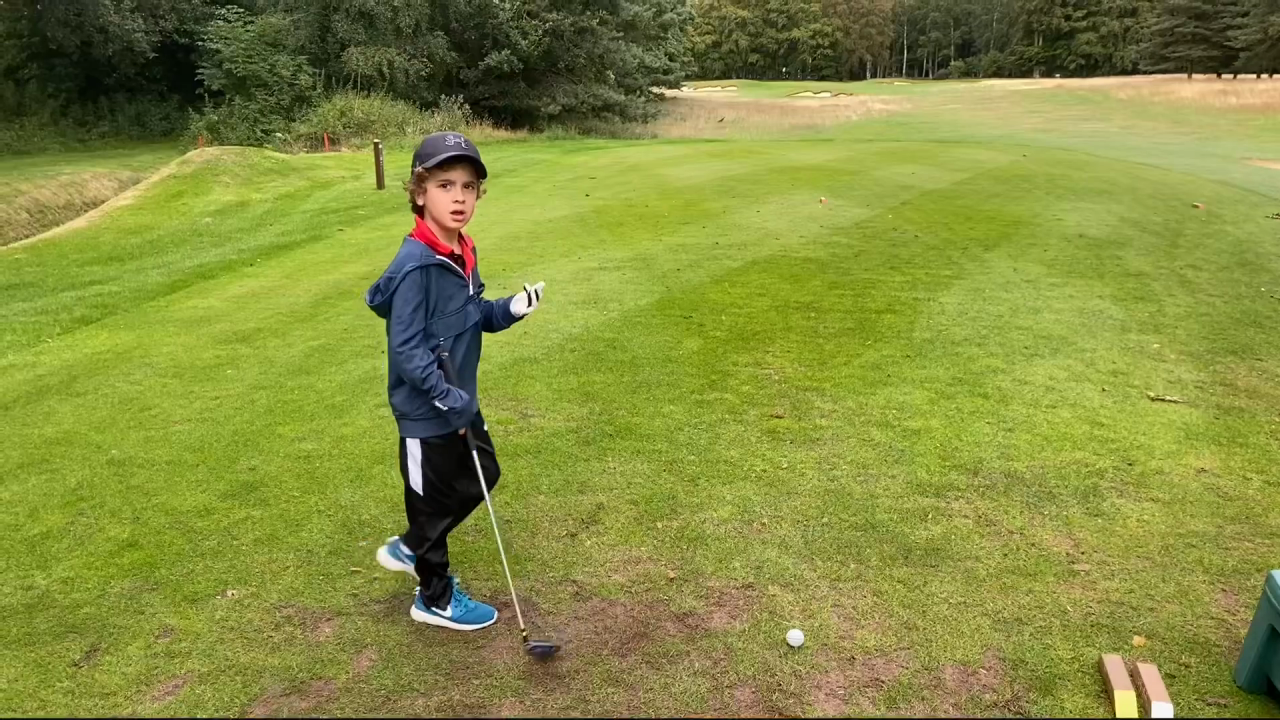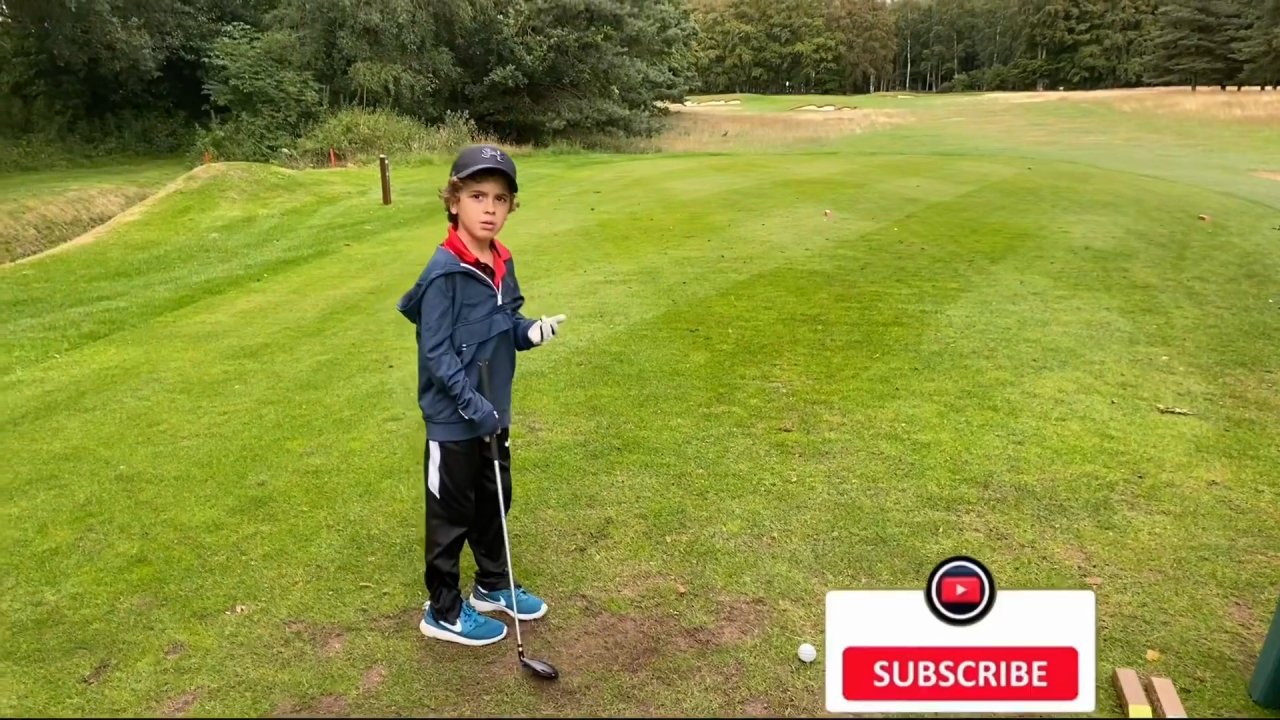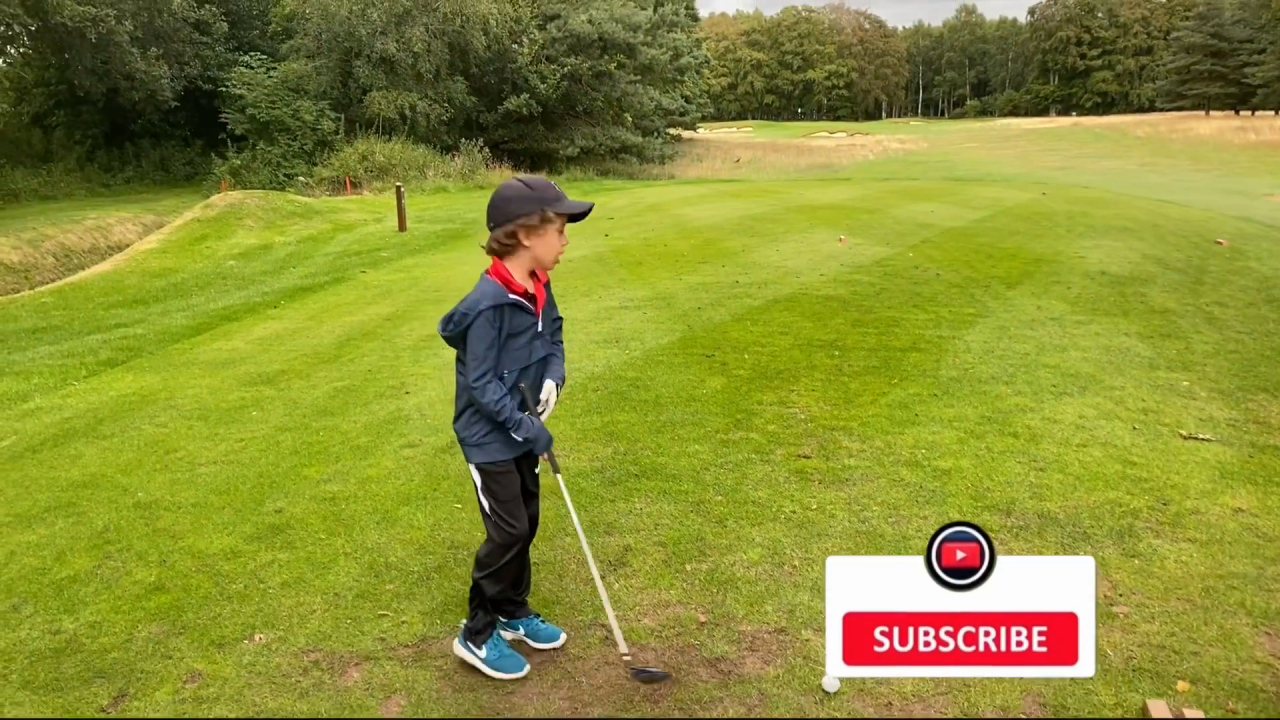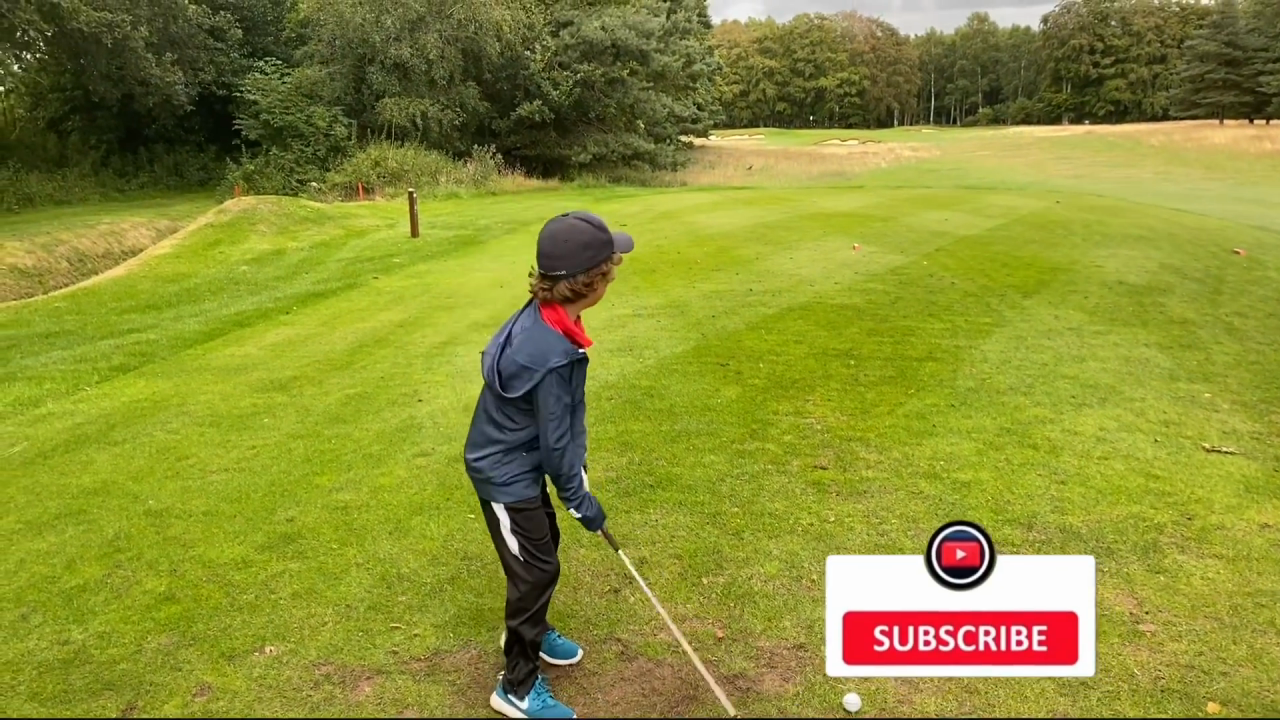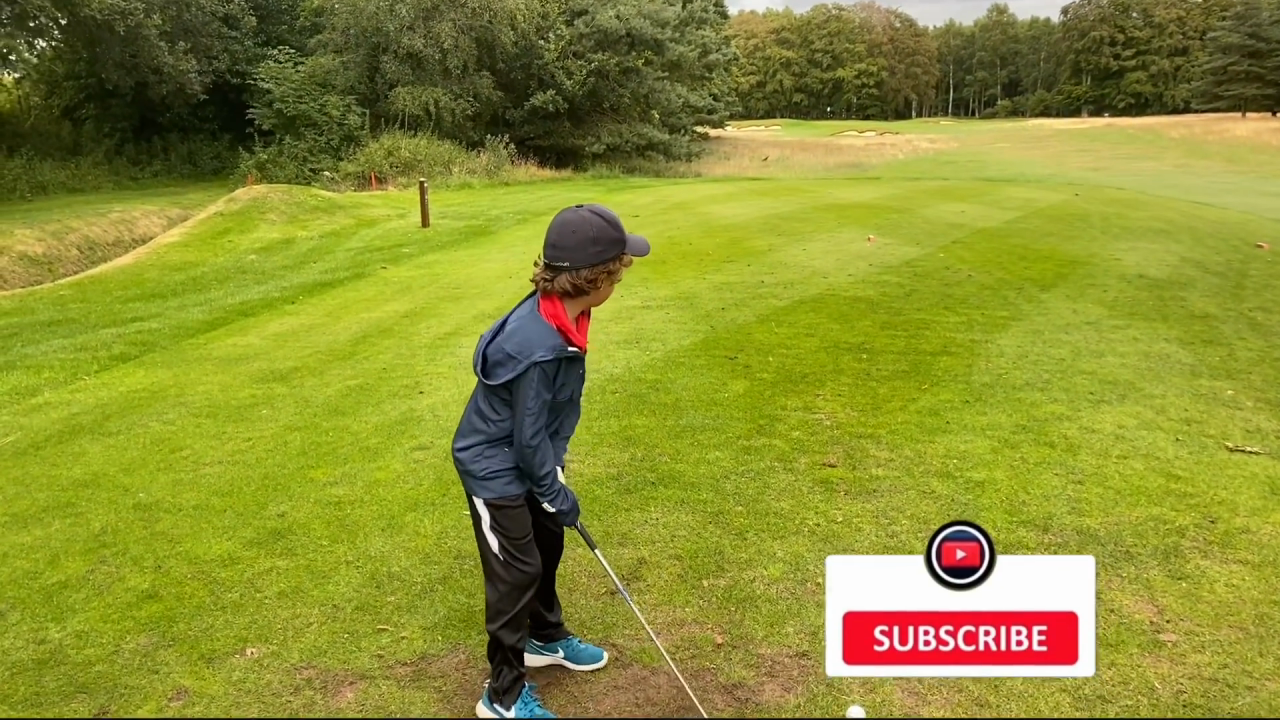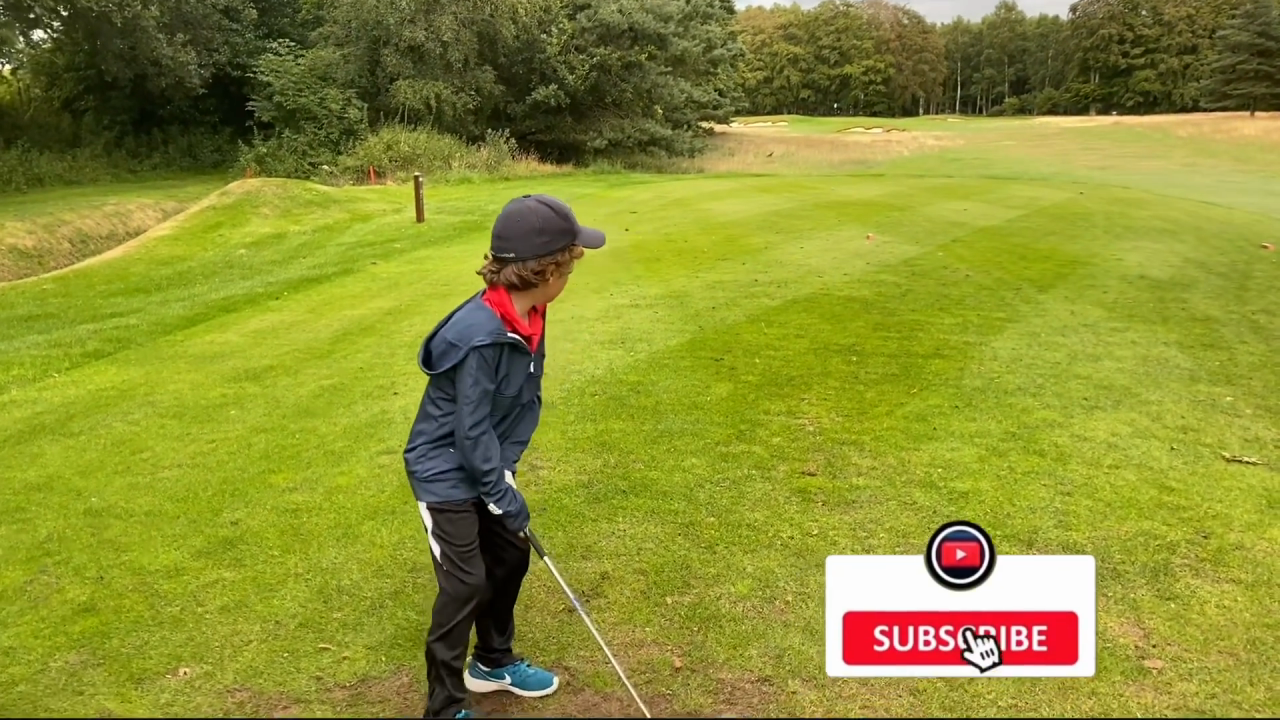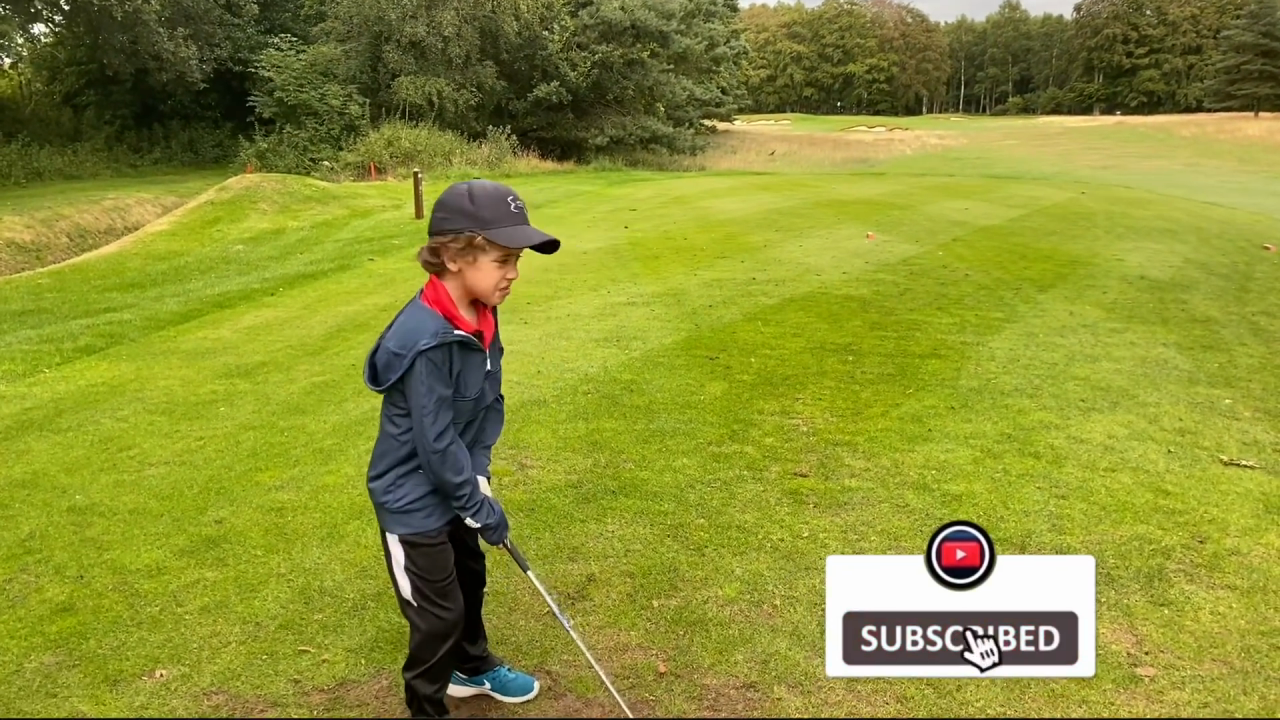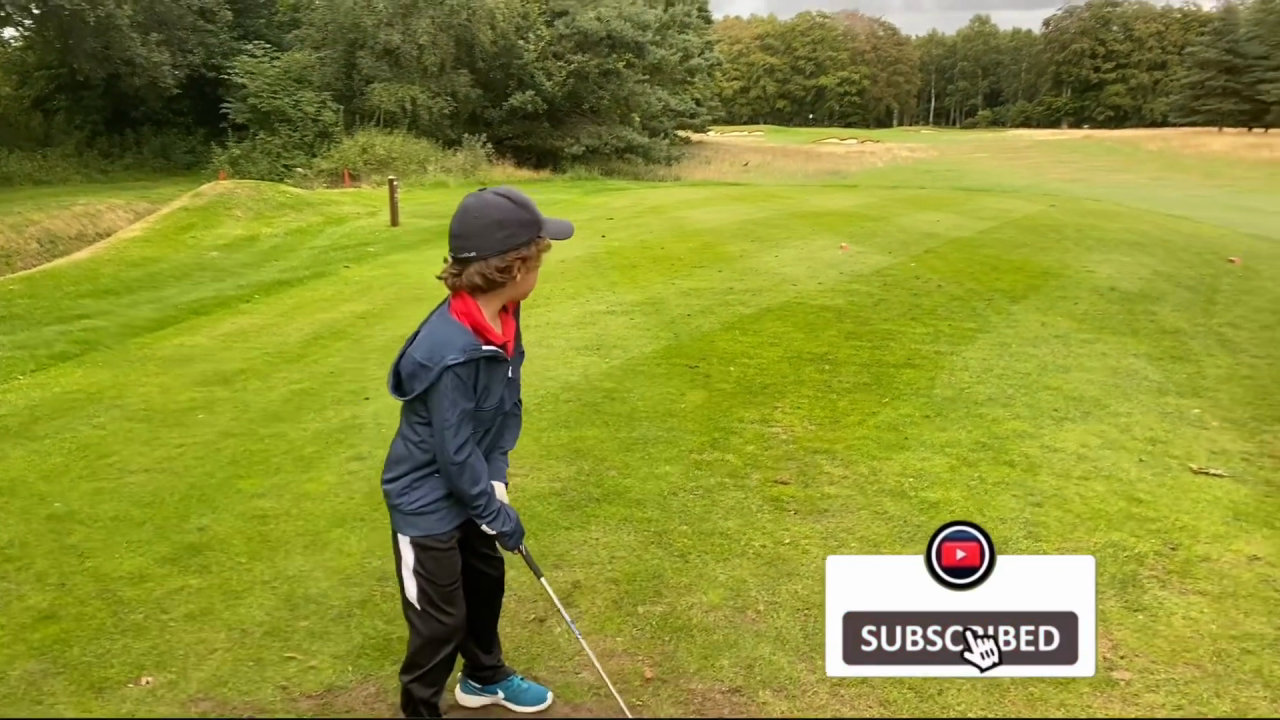
dt=0.5s
person 1, frame 1
left shoulder: (461, 252)
right shoulder: (415, 266)
right elbow: (405, 350)
left wrist: (510, 308)
right wrist: (450, 398)
left hip: (458, 402)
right hip: (427, 411)
left knee: (481, 478)
right knee: (435, 502)
left ankle: (410, 548)
right ankle: (435, 599)
person 1, frame 2
left shoulder: (501, 263)
right shoulder: (444, 274)
right elbow: (436, 353)
left wrist: (530, 330)
right wrist: (474, 406)
left hip: (493, 411)
right hip: (453, 420)
left knee: (495, 501)
right knee: (452, 513)
left ankle: (492, 587)
right ankle: (444, 612)
person 1, frame 3
left shoulder: (538, 288)
right shoulder: (490, 304)
left elbow: (552, 341)
right elbow: (480, 384)
left wrist: (552, 378)
right wrist: (524, 427)
left hip: (522, 431)
right hip: (490, 437)
left knee: (525, 525)
right knee: (508, 531)
left ankle: (514, 613)
right ankle: (477, 634)
person 1, frame 4
left shoulder: (549, 316)
right shoulder: (550, 355)
left elbow: (571, 406)
right elbow: (553, 439)
left wrist: (579, 464)
right wrist: (578, 498)
left hip: (520, 462)
right hip: (504, 471)
left knee: (544, 544)
right knee: (536, 568)
left ankle: (532, 630)
person 1, frame 5
left shoulder: (564, 314)
right shoulder: (537, 348)
left elbow: (565, 404)
right elbow: (529, 434)
left wrist: (555, 468)
right wrist: (554, 491)
left hip: (520, 459)
right hip: (494, 467)
left knee: (547, 544)
right knee: (517, 571)
left ankle: (545, 638)
person 1, frame 6
left shoulder: (528, 316)
right shoulder: (478, 337)
left elbow: (526, 401)
right elbow: (471, 430)
left wrist: (507, 471)
right wrist: (503, 494)
left hip: (486, 467)
right hip: (447, 472)
left knee: (510, 559)
right knee: (464, 582)
left ankle: (494, 661)
person 1, frame 7
left shoulder: (479, 316)
right shoulder: (423, 342)
left elbow: (489, 404)
right elbow: (435, 442)
left wrist: (479, 478)
right wrist: (479, 507)
left hip: (451, 486)
right hip: (413, 499)
left knee: (468, 578)
right knee: (438, 612)
left ankle: (472, 667)
person 1, frame 8
left shoulder: (502, 318)
right shoulder: (449, 353)
left elbow: (507, 407)
right elbow: (453, 452)
left wrist: (497, 481)
right wrist: (494, 513)
left hip: (468, 490)
right hip: (428, 501)
left knee: (486, 580)
right knee: (440, 618)
left ankle: (485, 677)
